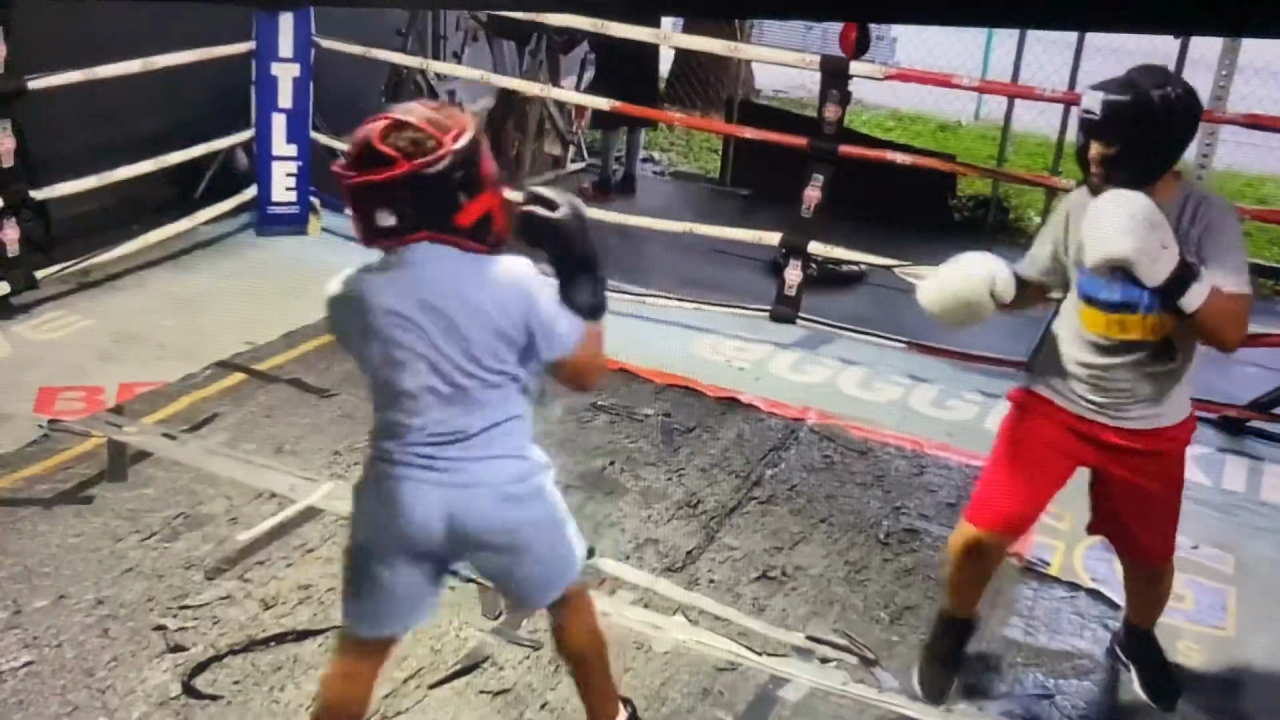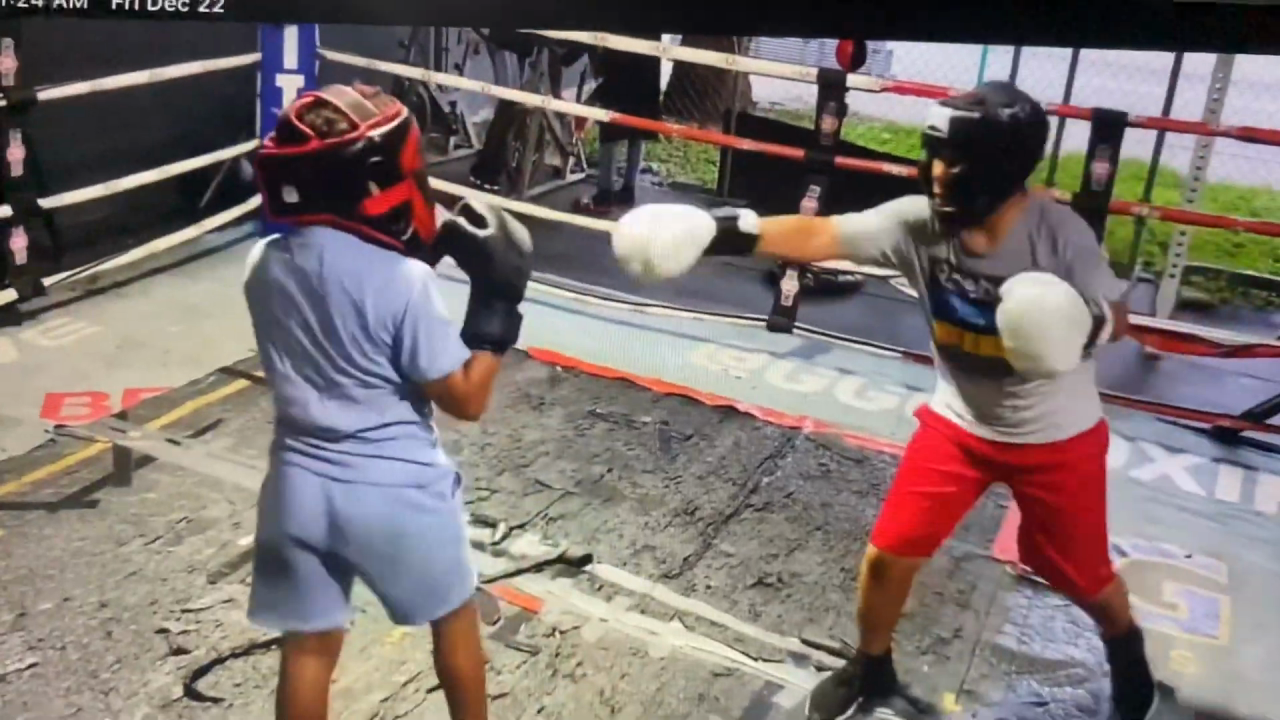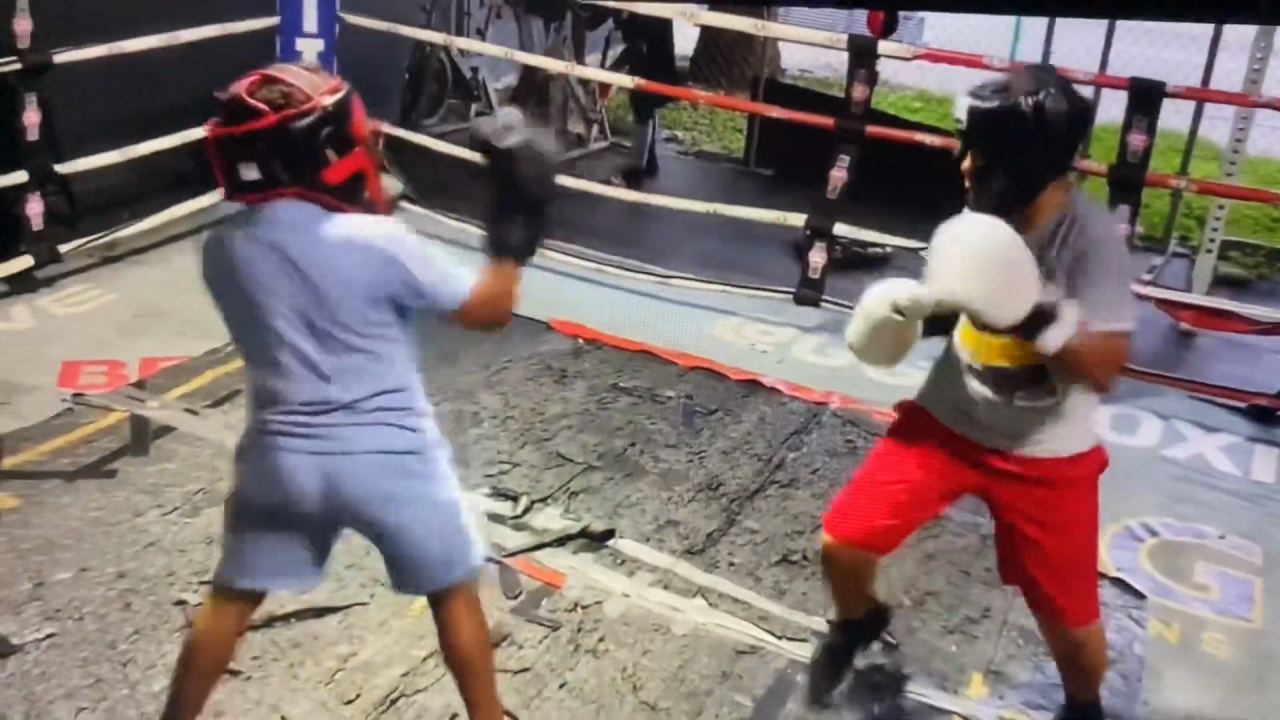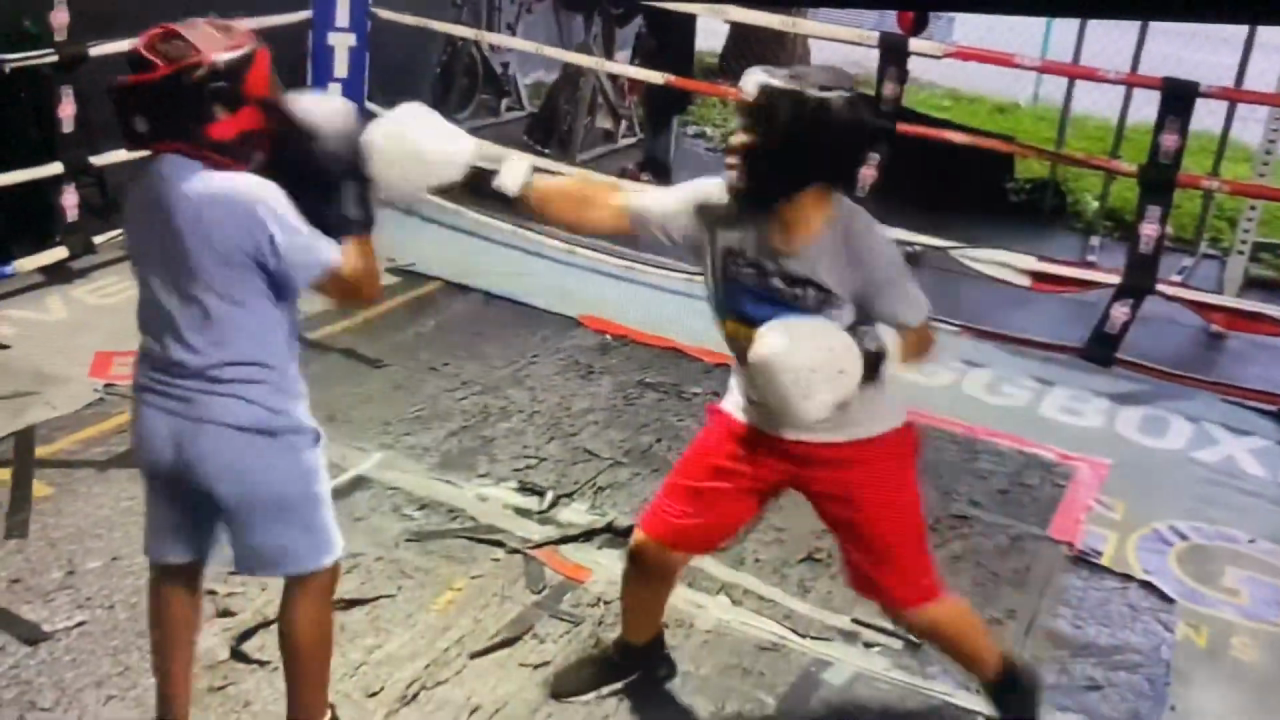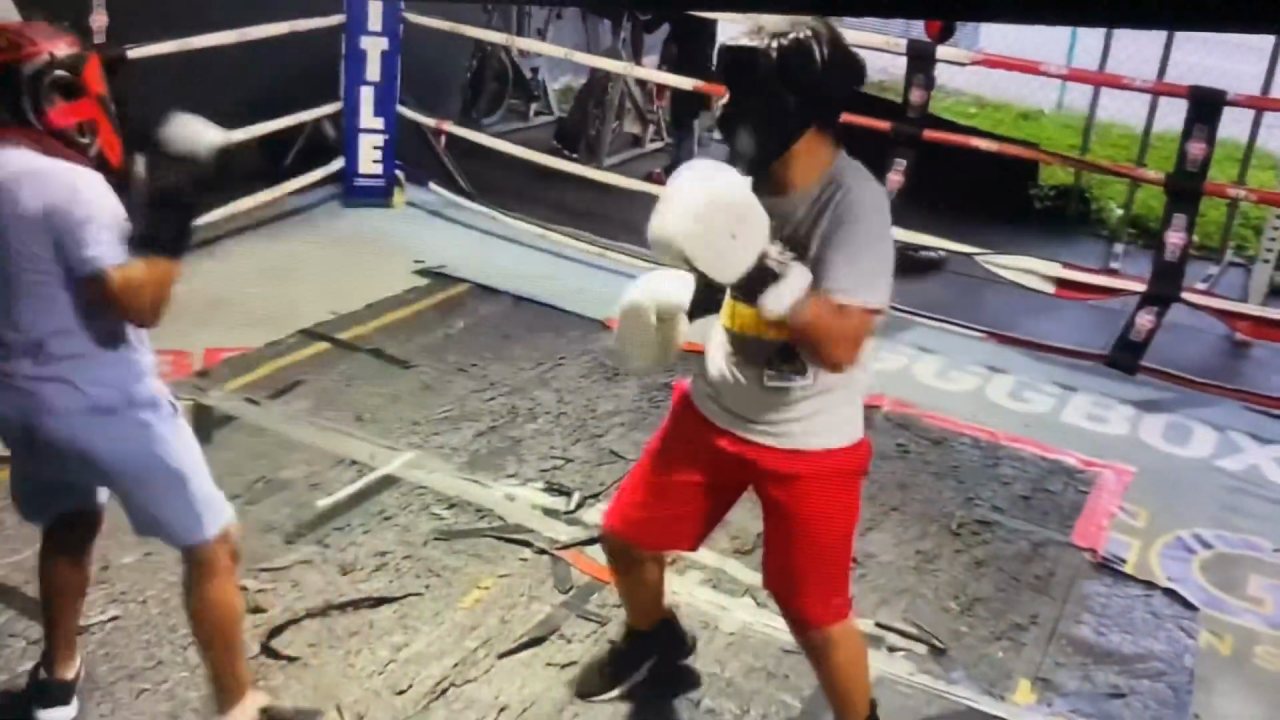
dt=0.4s
person 1, frame 1
left shoulder: (1206, 218)
right shoulder: (1078, 207)
left elbow: (1229, 331)
right elbow: (1034, 284)
left wrist: (1168, 270)
right wrist: (997, 285)
left hip: (1150, 425)
right hip: (1055, 403)
left knee: (1148, 554)
right knee: (980, 534)
left ankle: (1136, 639)
right ankle: (953, 628)
person 1, frame 2
left shoulder: (1059, 232)
right shoulder: (916, 220)
left elbow: (1115, 319)
right elbow: (819, 236)
left wrist: (1086, 329)
right wrist: (721, 230)
left hip: (1059, 439)
right hip: (960, 425)
left knee: (1082, 574)
right knee: (889, 555)
left ankle: (1124, 642)
right ankle: (871, 669)
person 1, frame 3
left shoulder: (1091, 238)
right shoulder: (978, 219)
left elbow: (1103, 367)
left wrist: (1032, 313)
right wrist: (919, 309)
left hip: (1048, 455)
right hip: (945, 421)
left knee: (1066, 611)
right knee: (842, 544)
right ankle: (857, 622)
person 1, frame 4
left shoulder: (862, 244)
right shoulder: (719, 206)
left elbow: (917, 338)
right elbow: (602, 207)
left wrist: (863, 353)
right wrist: (495, 172)
left hip: (856, 440)
right hip: (754, 424)
left knee: (910, 597)
right knee: (653, 546)
right ankle: (638, 652)
person 1, frame 5
left shoulder: (854, 203)
right shoulder: (743, 181)
left elbow: (838, 345)
left wrist: (753, 268)
right wrist: (689, 291)
left hip: (809, 447)
right hip: (714, 413)
left knee: (814, 613)
right knee: (626, 536)
right ankle: (652, 636)
person 2, frame 1
left shoulder: (353, 299)
right shoulder: (514, 283)
right elbow: (584, 370)
right wrist: (583, 274)
left hip: (405, 493)
right hip: (504, 487)
left knee: (361, 644)
right knee: (568, 598)
person 2, frame 2
left shoulder: (265, 268)
right shoulder: (404, 284)
right elbow: (466, 400)
right wrist: (498, 298)
left hip: (300, 488)
right hip: (399, 493)
left knee: (309, 646)
right knee: (453, 619)
person 2, frame 3
left shoulder: (224, 249)
right shoulder: (377, 244)
right elbow: (491, 310)
right wrist: (521, 216)
left hip: (283, 458)
right hip: (389, 456)
left knee: (234, 594)
right knee: (454, 591)
person 2, frame 4
left shoulder: (145, 190)
right shoulder: (252, 200)
right elbow: (360, 285)
left wrist: (301, 184)
right wrist: (343, 185)
left hip: (164, 418)
right hip: (255, 429)
left knee: (175, 571)
right knee: (312, 574)
person 2, frame 5
right shoulder: (73, 186)
right elbow: (138, 305)
left wrist: (127, 224)
right wrist: (170, 217)
right hip: (111, 404)
left knee: (69, 525)
right knee: (212, 550)
